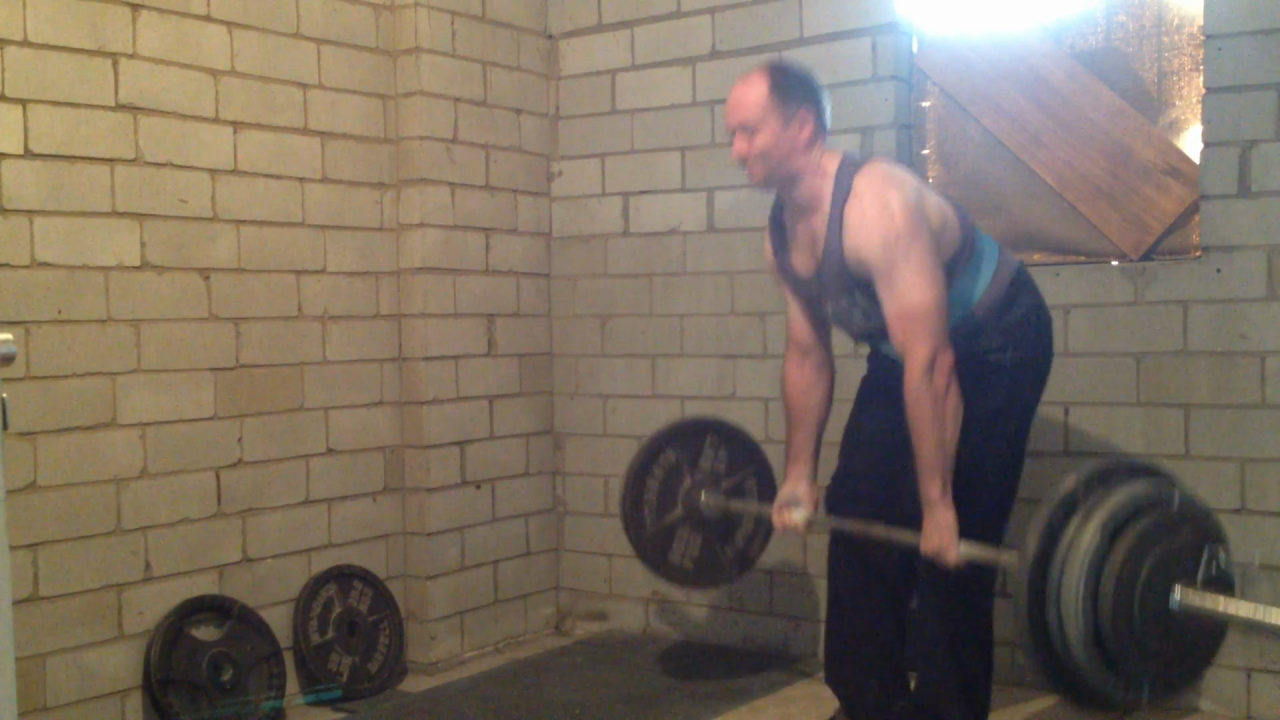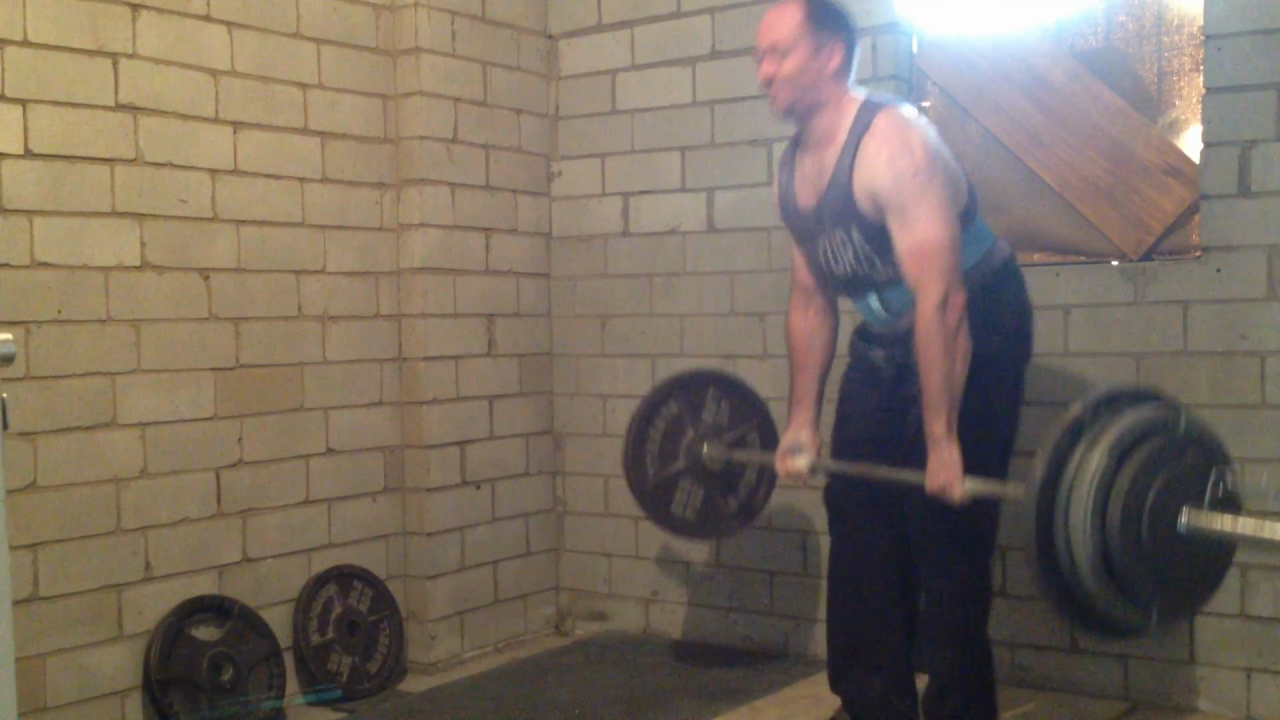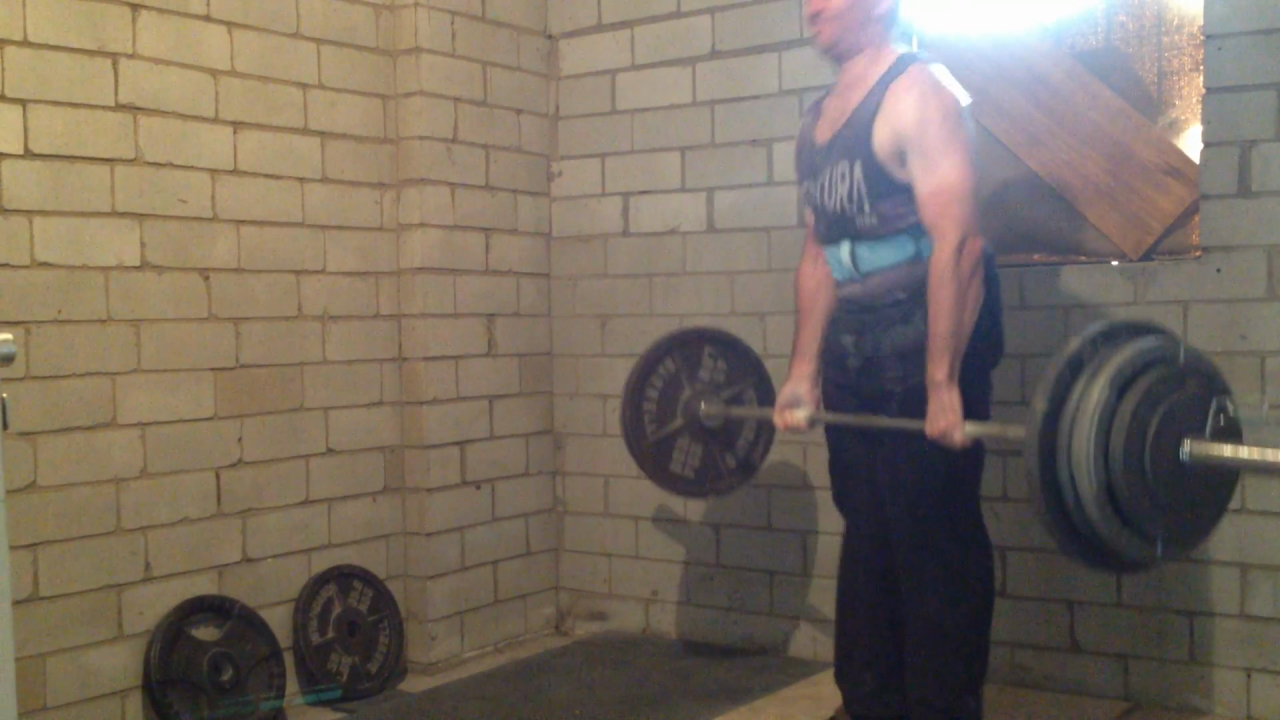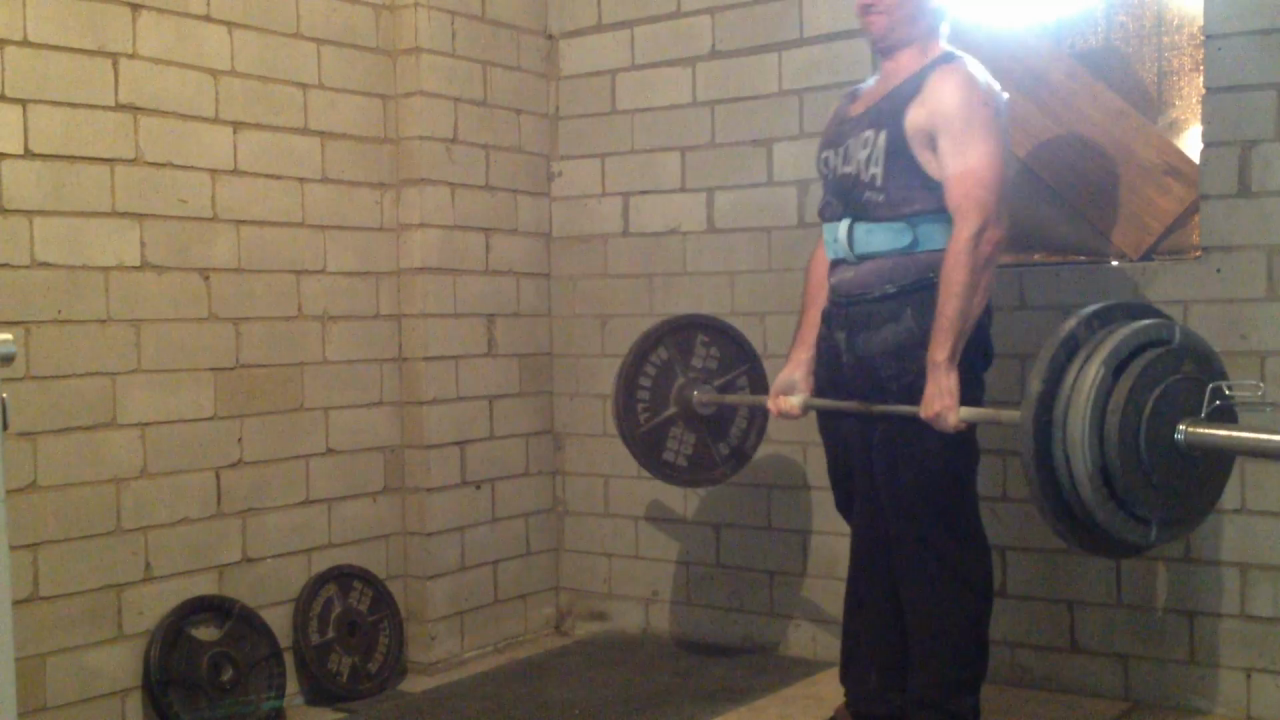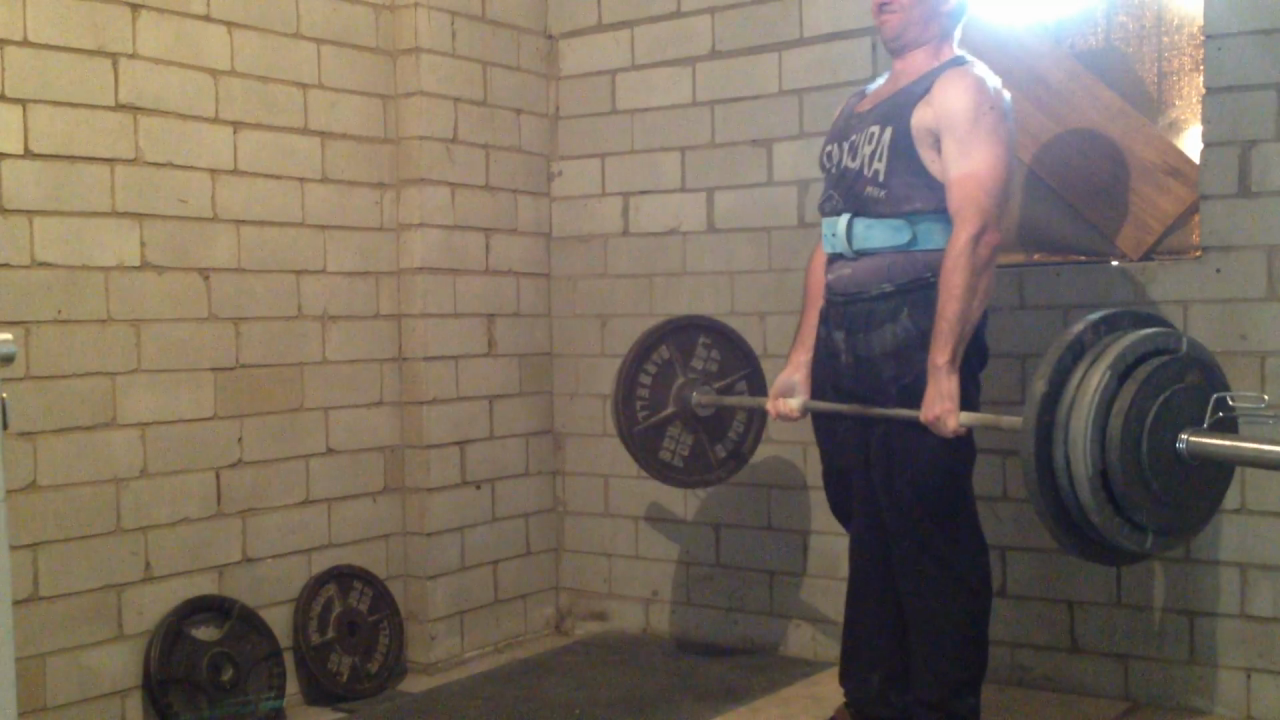
dt=0.2s
person 1, frame 1
left shoulder: (877, 206)
right shoulder: (783, 229)
left elbow: (931, 366)
right elbow: (806, 355)
left wrist: (938, 507)
right wrist: (798, 476)
left hip: (995, 346)
right hip: (903, 351)
left knee: (947, 545)
right knee: (856, 516)
person 1, frame 2
left shoulder: (893, 144)
right shoulder: (793, 166)
left elbow: (941, 302)
right elbow: (810, 300)
left wrist: (943, 444)
right wrist: (801, 421)
left hip: (974, 328)
right hip: (885, 342)
left knee: (944, 525)
right knee: (858, 519)
person 1, frame 3
left shoulder: (917, 92)
right shoulder: (821, 112)
left elbow: (958, 243)
left wrist: (943, 385)
right wrist: (803, 372)
left hip: (932, 328)
right hip: (857, 337)
left knee: (931, 531)
right knee: (866, 527)
person 1, frame 4
left shoulder: (955, 87)
right shoulder: (856, 100)
left elbow: (979, 228)
left wrist: (945, 367)
right wrist: (802, 357)
left hip: (918, 330)
right hip: (848, 337)
left knee: (931, 531)
right knee: (870, 526)
person 1, frame 5
left shoulder: (964, 91)
right shoulder: (861, 103)
left elbow: (976, 233)
left wrist: (945, 369)
right wrist: (802, 356)
left hip: (916, 335)
right hip: (844, 337)
left knee: (931, 534)
right knee: (867, 530)
